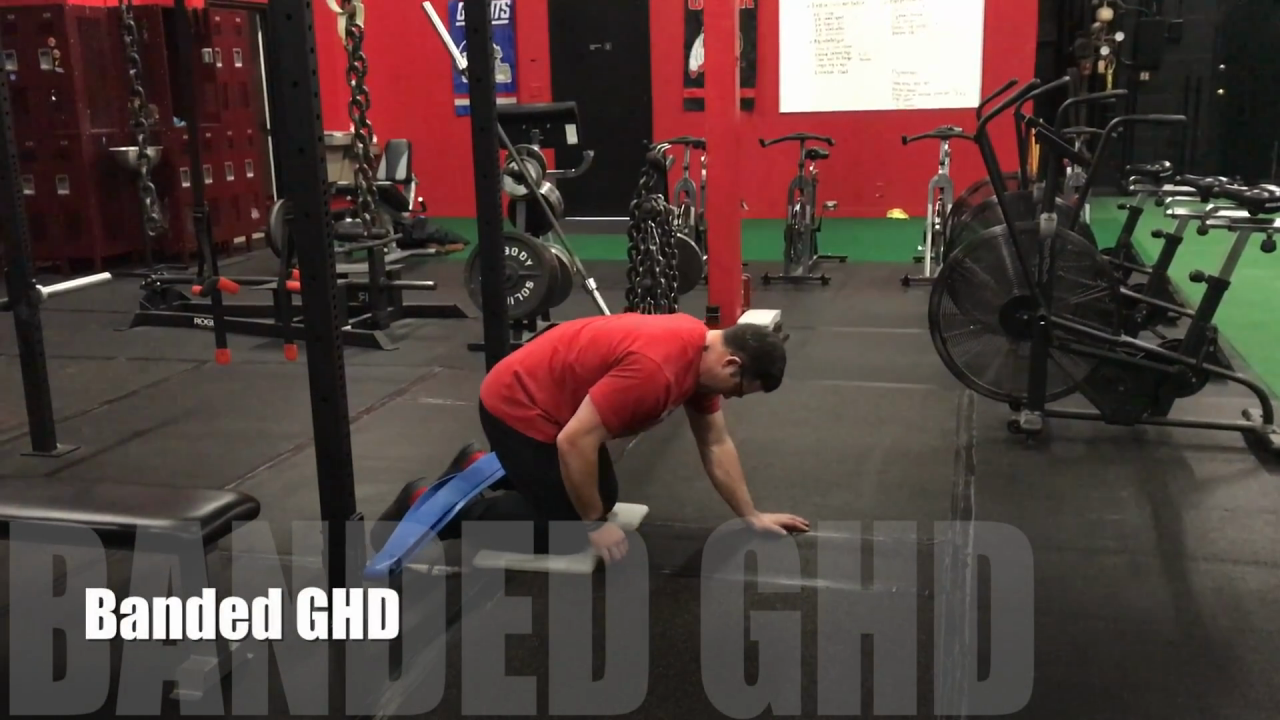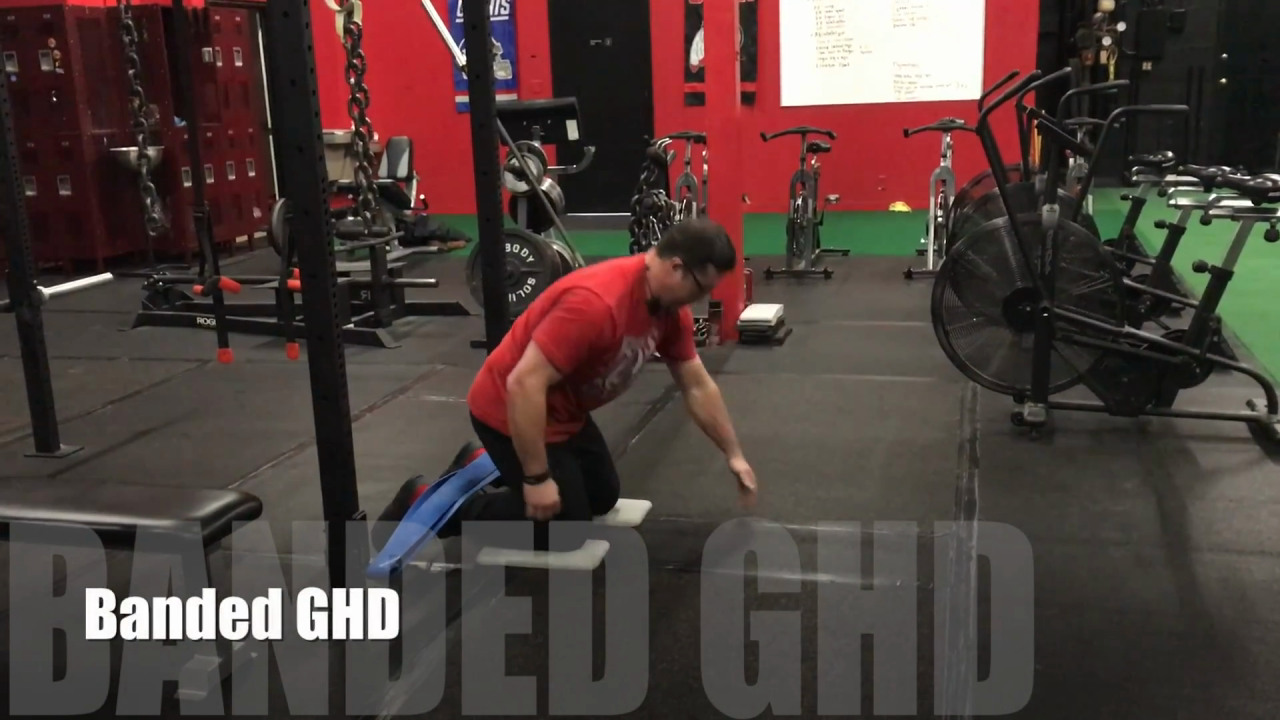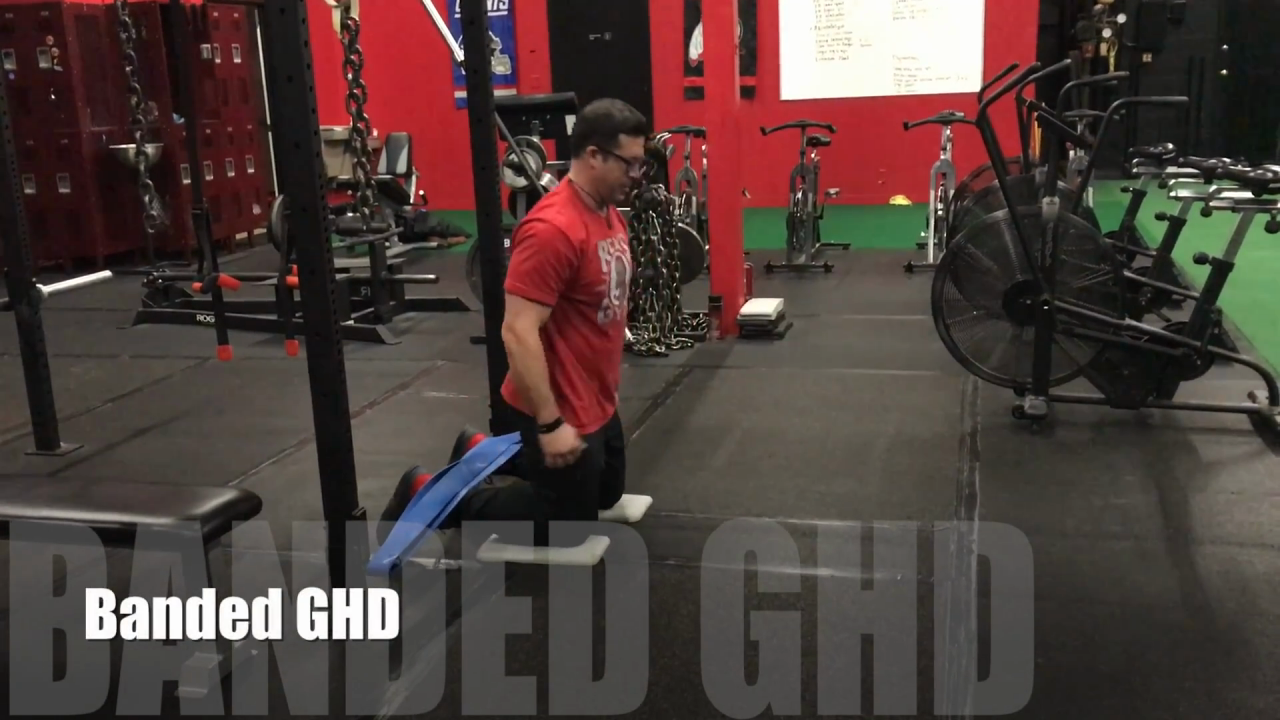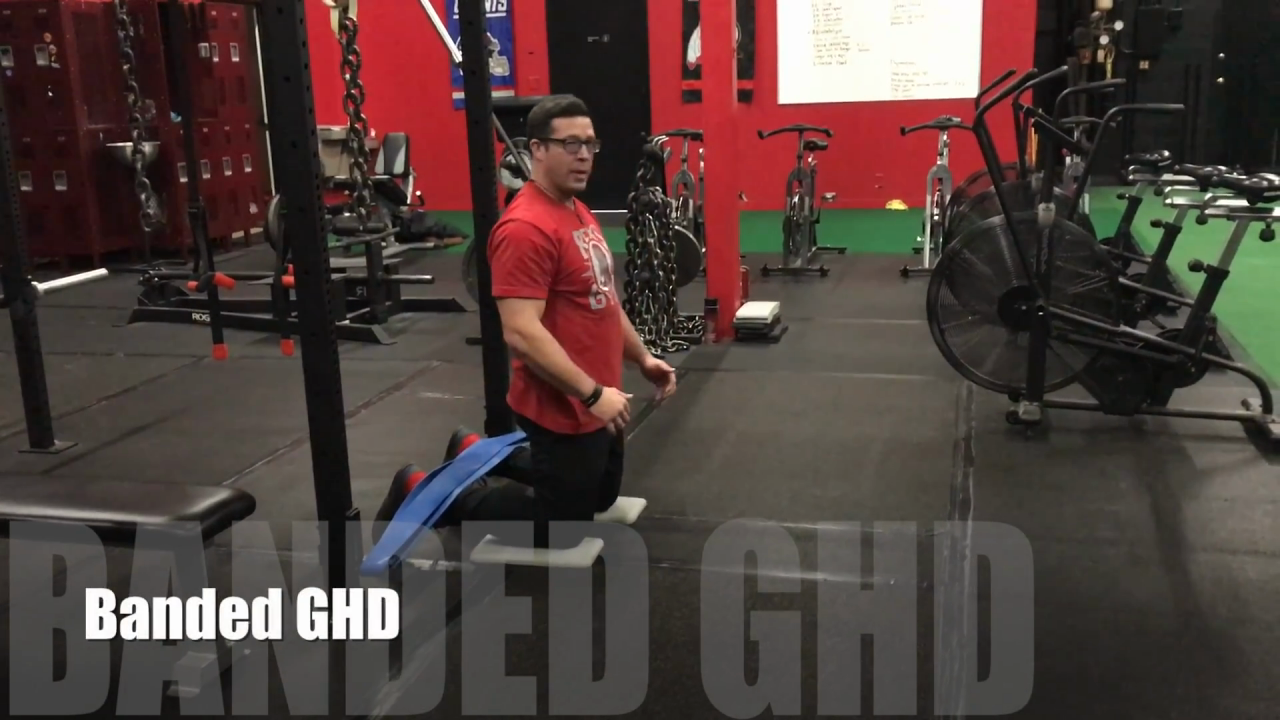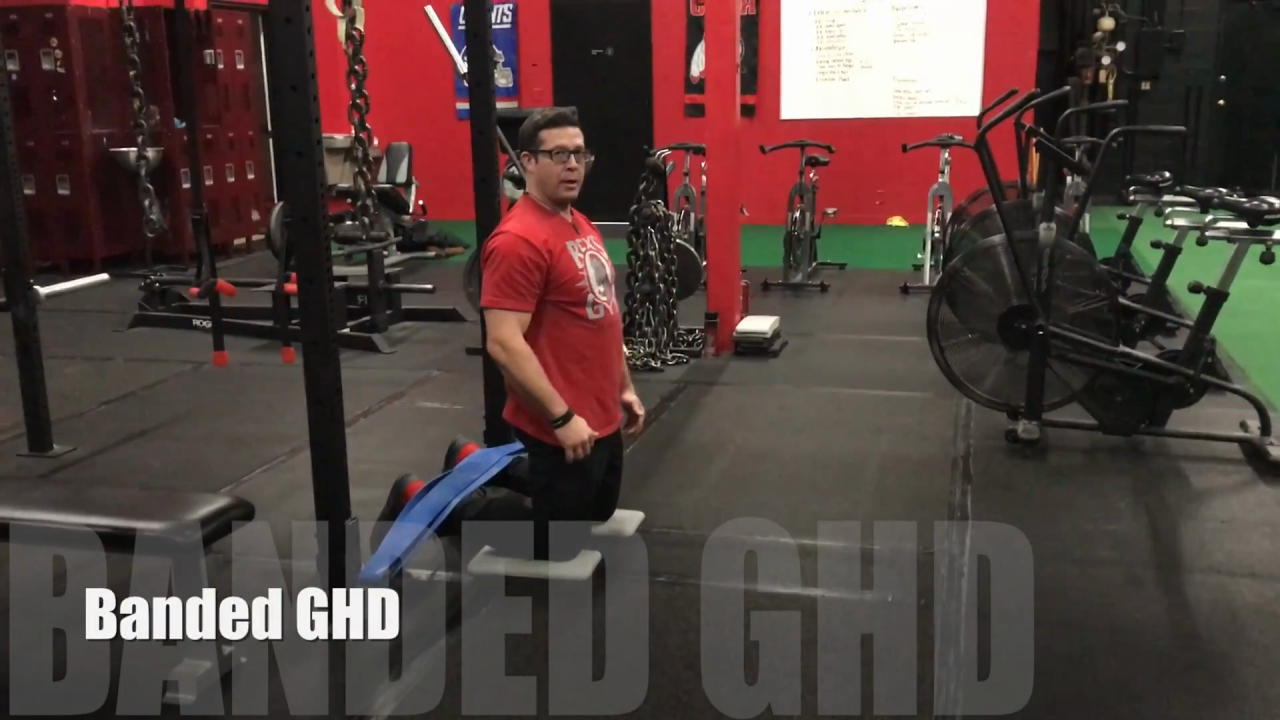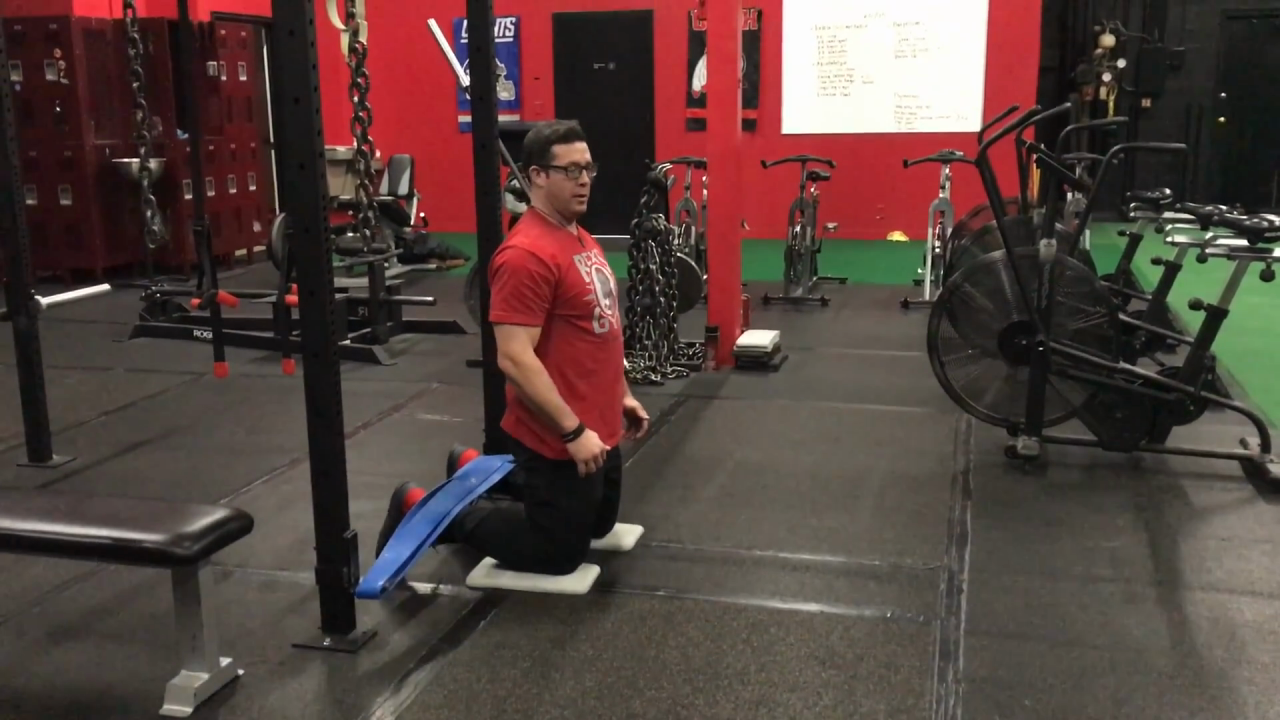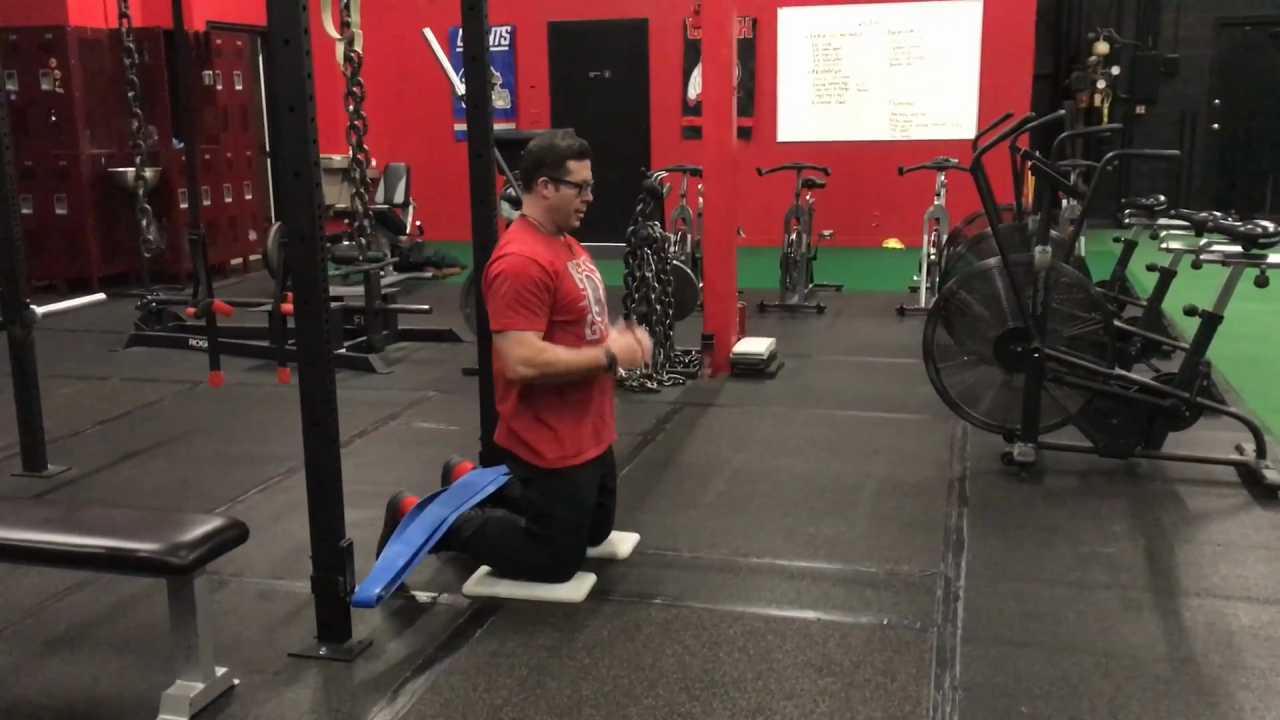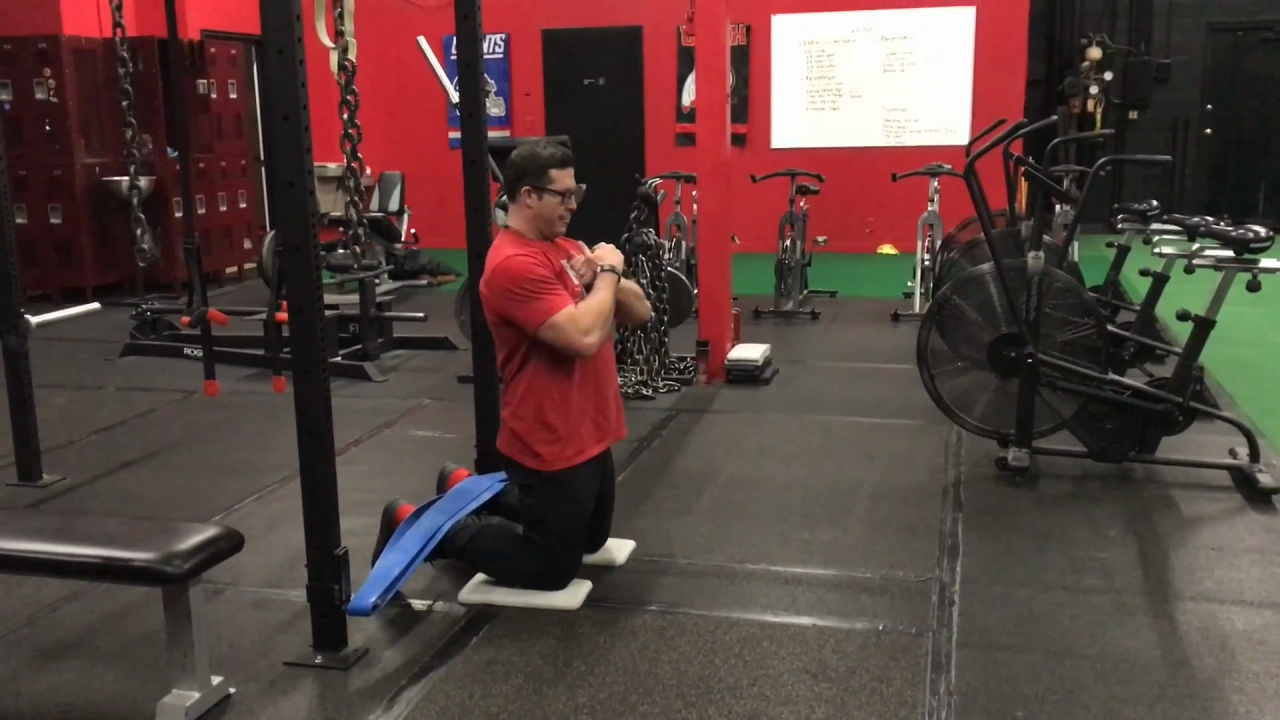
dt=0.4s
person 1, frame 1
left shoulder: (704, 354)
right shoulder: (656, 370)
left elbow: (716, 444)
right elbow: (574, 441)
left wrist: (752, 516)
right wrist: (594, 525)
left hip: (557, 402)
right hip: (517, 407)
left knee: (602, 500)
right knee: (566, 530)
person 1, frame 2
left shoulder: (668, 306)
right shoulder: (596, 303)
left elbow: (697, 385)
right elbow: (523, 384)
left wrist: (734, 456)
right wrist: (536, 478)
right hip: (507, 412)
left knee: (603, 497)
left ankle: (498, 471)
person 1, frame 3
left shoulder: (607, 213)
right shoulder: (552, 230)
right elbow: (517, 332)
right wrist: (549, 423)
left hip: (595, 401)
right hip: (563, 410)
left knee: (606, 495)
right knee: (565, 527)
person 1, frame 4
left shoulder: (579, 214)
right shoulder: (525, 229)
right elbow: (521, 333)
left wrist: (643, 357)
right wrist: (592, 394)
left hip: (598, 400)
right hip: (562, 410)
left knee: (599, 497)
right knee: (562, 529)
person 1, frame 5
left shoulder: (581, 226)
right shoulder: (518, 240)
right elbow: (504, 343)
left wrist: (624, 387)
right wrist: (562, 418)
left hip: (599, 414)
right hip: (562, 423)
left knee: (597, 511)
right knee: (559, 542)
person 1, frame 6
left shoulder: (581, 237)
right shoulder: (526, 254)
right elbow: (514, 359)
left wrist: (624, 393)
right wrist: (573, 432)
left hip: (597, 426)
right hip: (558, 436)
left knee: (597, 524)
right knee: (558, 553)
person 1, frame 7
left shoulder: (569, 245)
right shoulder: (521, 262)
right elbow: (524, 362)
left wrist: (619, 337)
right wrist: (608, 356)
left hip: (588, 435)
right hip: (550, 445)
left knee: (594, 532)
right knee: (555, 562)
person 1, frame 8
left shoulder: (566, 247)
right shoulder: (514, 265)
left elbow: (640, 311)
right elbow: (583, 337)
left wrist: (599, 279)
right wrist: (609, 272)
left hip: (588, 437)
right hip: (550, 448)
left knee: (590, 540)
right knee: (551, 569)
